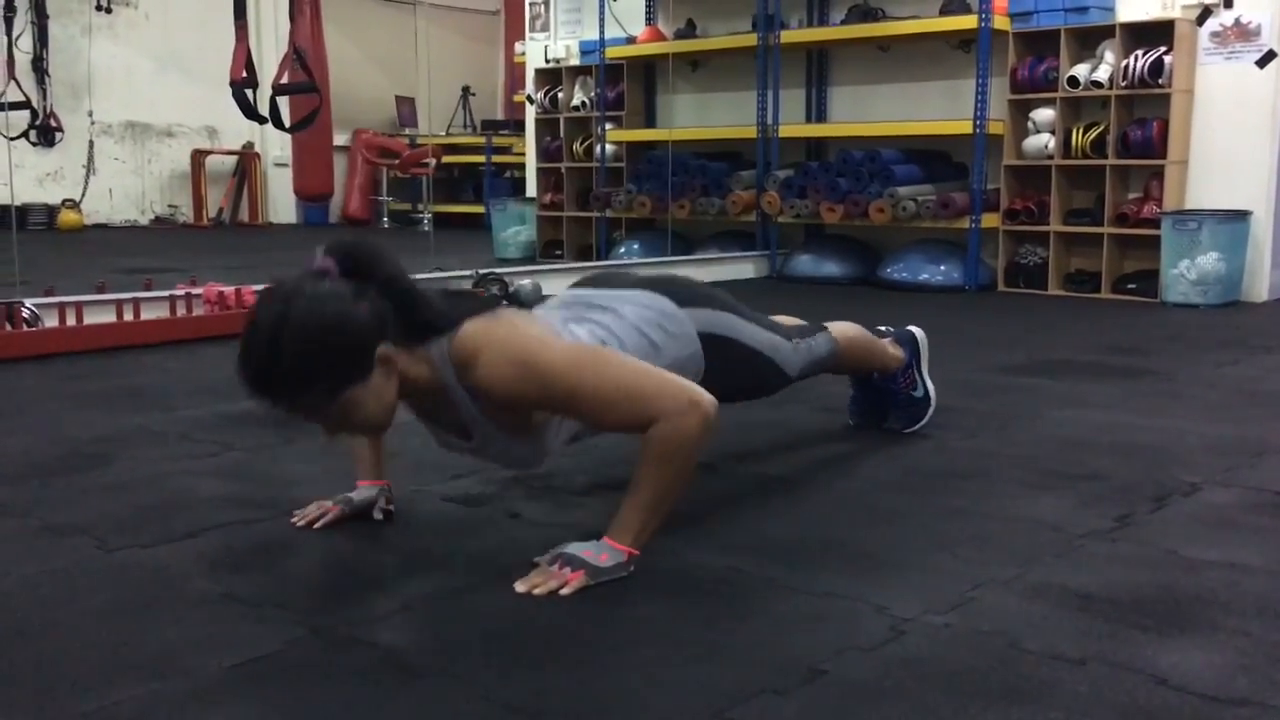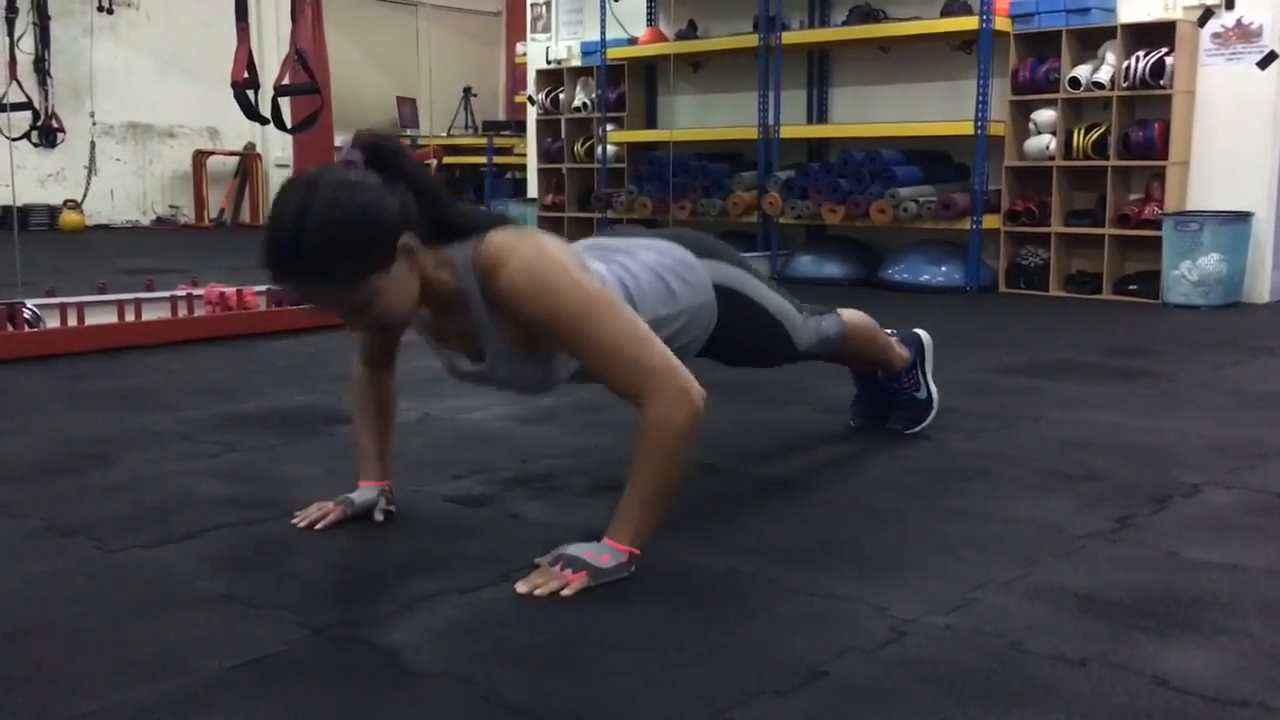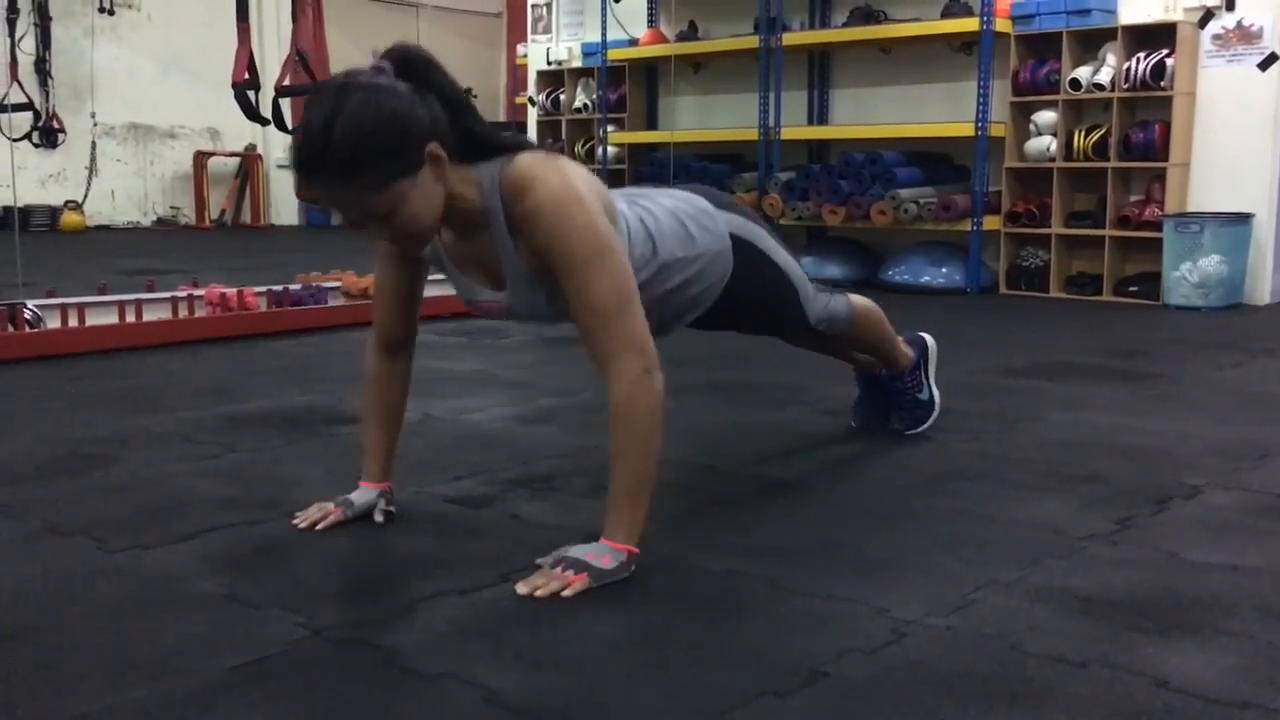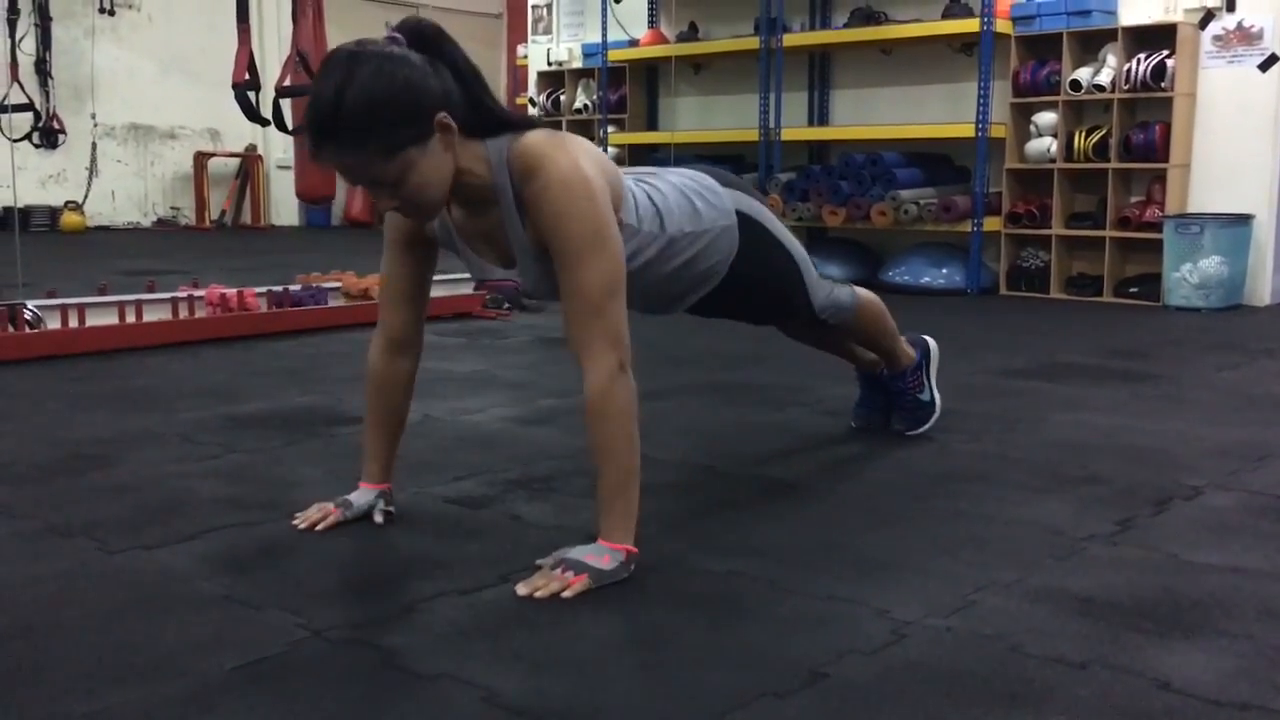
dt=0.1s
person 1, frame 1
left shoulder: (495, 359)
right shoulder: (380, 337)
left elbow: (689, 405)
left wrist: (619, 545)
right wrist: (369, 480)
left hip: (677, 333)
right hip: (597, 313)
left knee: (803, 355)
right knee: (777, 346)
left ankle: (894, 353)
right ankle: (883, 347)
person 1, frame 2
left shoulder: (518, 272)
right shoulder: (398, 270)
left elbow: (679, 399)
right elbow: (372, 365)
left wrist: (618, 546)
right wrist: (371, 479)
left hip: (691, 288)
right hip: (613, 269)
left knee: (809, 336)
right knee: (801, 342)
left ankle: (900, 355)
right ankle: (879, 372)
person 1, frame 3
left shoulder: (547, 199)
right shoulder: (410, 202)
left elbow: (636, 373)
right elbow: (389, 347)
left wrist: (618, 545)
right wrist: (373, 484)
left hip: (713, 250)
right hip: (653, 263)
left knee: (815, 320)
right knee: (795, 333)
left ankle: (906, 360)
right ankle: (871, 374)
person 1, frame 4
left shoulder: (554, 174)
right shoulder: (420, 194)
left elbow: (607, 366)
right elbow: (394, 343)
left wrist: (615, 546)
right wrist: (372, 485)
left hip: (719, 229)
right hip: (651, 259)
left knee: (818, 309)
right knee: (794, 327)
left ankle: (908, 362)
right ankle: (875, 375)
